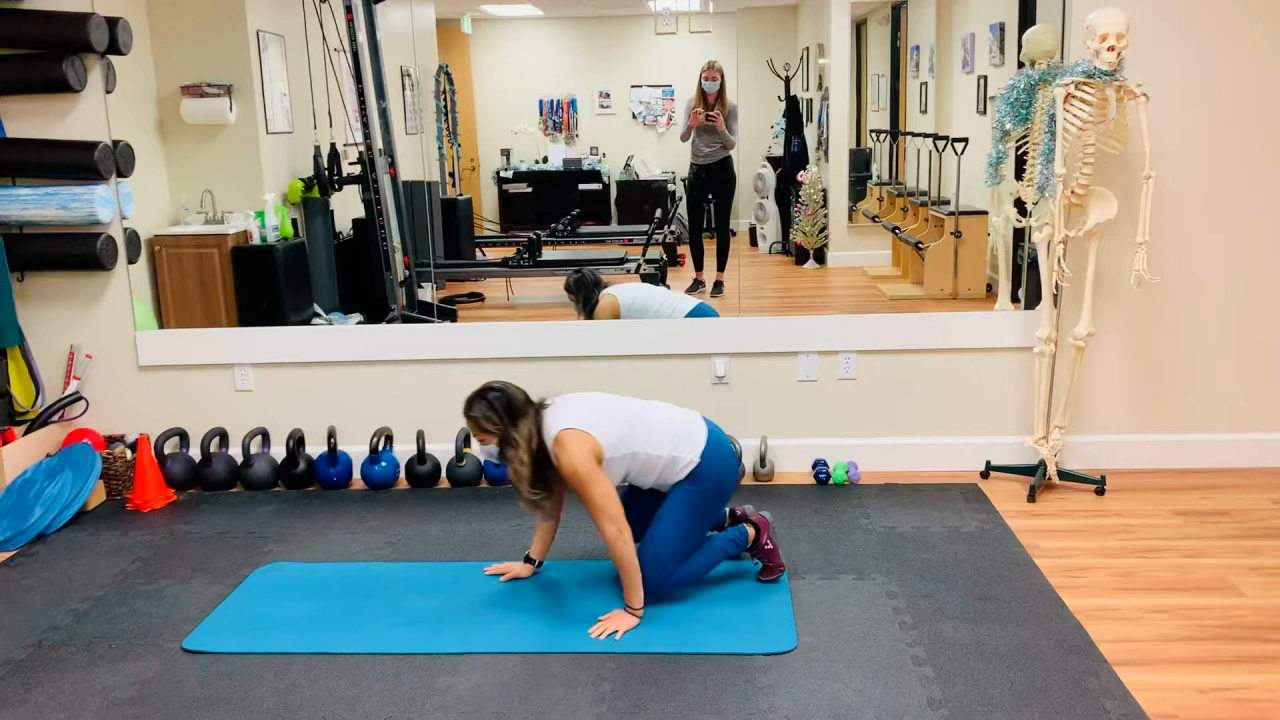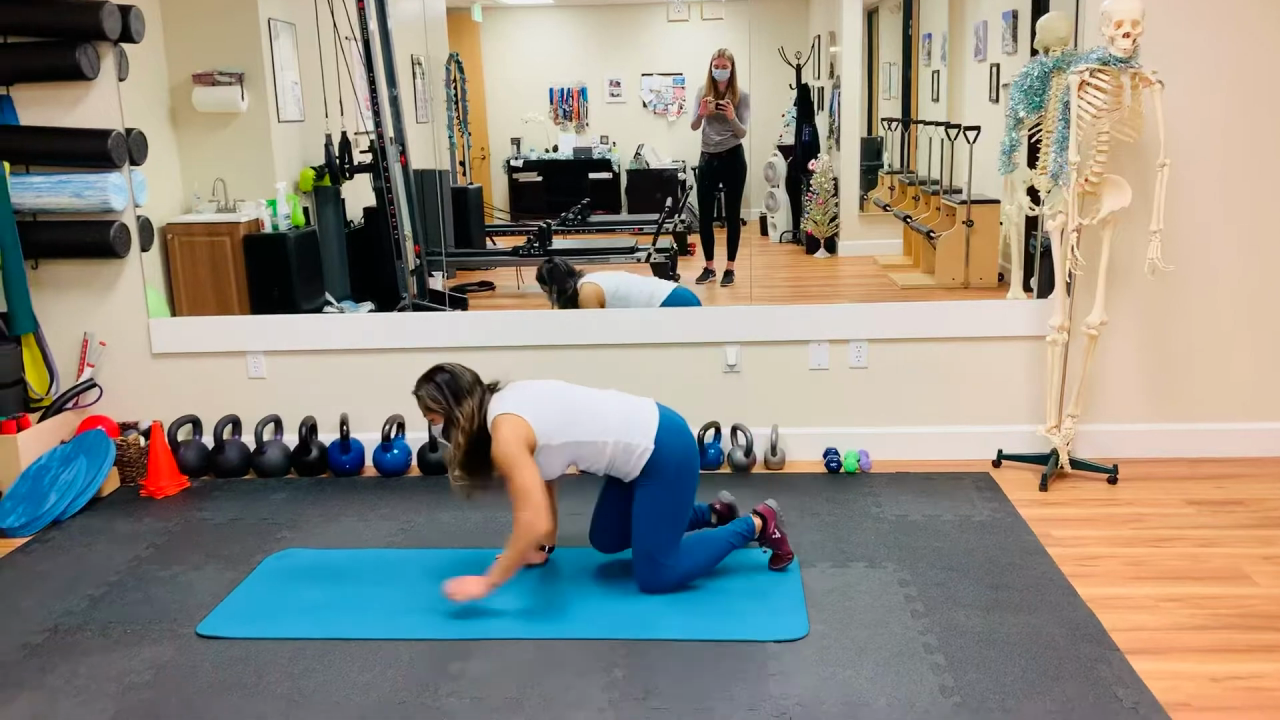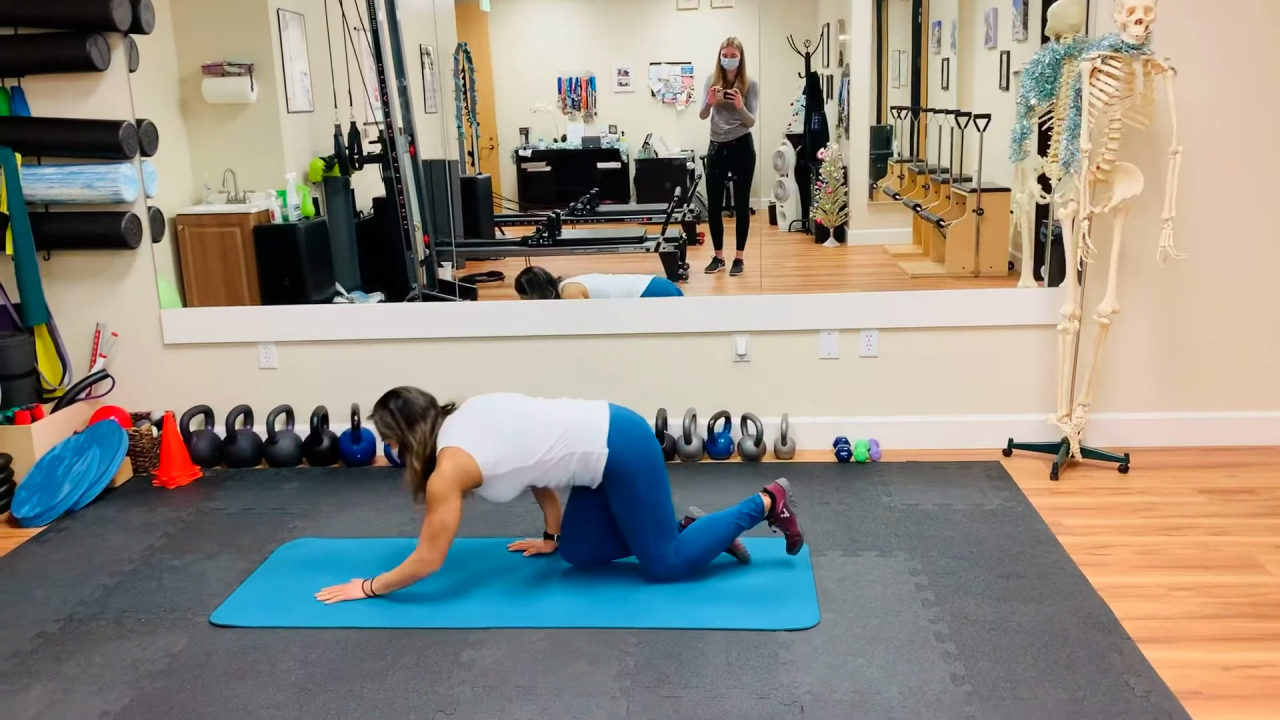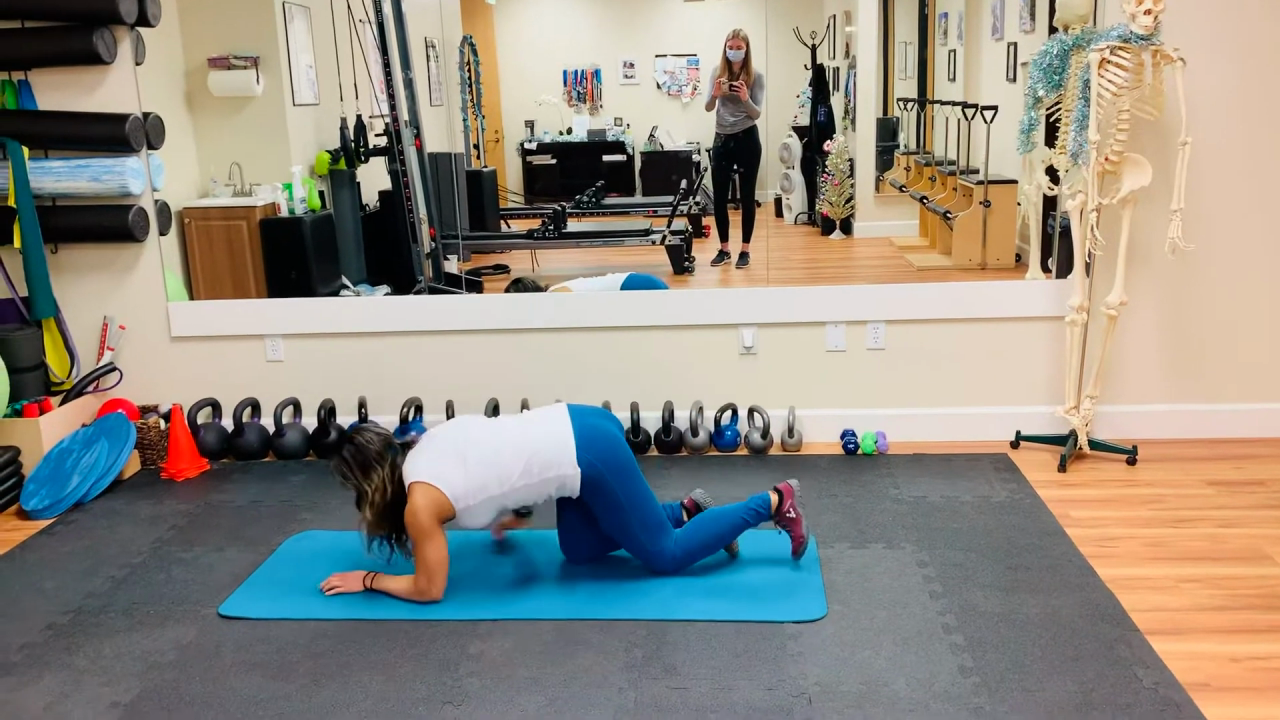
dt=0.4s
person 1, frame 1
left shoulder: (569, 447)
right shoulder: (546, 420)
left elbow: (615, 529)
right elbow: (553, 498)
left wrist: (632, 609)
right wrist: (531, 561)
left hip: (707, 463)
right hip: (683, 448)
left knee: (655, 577)
right knee: (635, 534)
left ankle: (749, 534)
right ankle: (728, 518)
person 1, frame 2
left shoulder: (504, 434)
right shoulder: (508, 404)
left elbow: (535, 527)
right elbow: (545, 475)
left wrist: (488, 582)
right wrist: (546, 550)
left hip: (665, 452)
right hip: (650, 435)
left knee: (658, 577)
right knee: (606, 540)
left ankle: (757, 524)
right ankle: (713, 513)
person 1, frame 3
left shoulder: (450, 467)
right shoulder: (467, 414)
left elbow: (428, 559)
left wrist: (366, 586)
right wrist: (552, 537)
left hip: (623, 450)
right hip: (608, 428)
left knee: (665, 563)
right knee: (578, 552)
left ankle: (767, 503)
right ankle: (681, 523)
person 1, frame 4
left shoulder: (421, 501)
right shoulder: (430, 439)
left elbow: (430, 589)
left wrist: (367, 579)
right wrist: (519, 508)
left hip: (590, 453)
right hip: (578, 423)
left knee: (663, 554)
right knee: (580, 551)
left ankle: (775, 501)
right ankle: (687, 509)
person 2, frame 1
left shoulder: (730, 107)
right shoulder: (693, 104)
left elbow: (732, 145)
right elbow: (683, 138)
left wrist: (722, 129)
right wrist: (691, 125)
left hip: (722, 170)
right hip: (697, 170)
left knee: (721, 226)
right knee: (694, 226)
left ankle: (719, 279)
right ankle: (699, 278)
person 2, frame 2
left shoulder: (741, 95)
right shoulder: (703, 92)
left elbow: (743, 133)
right elbow: (694, 127)
left wrist: (732, 117)
right wrist: (701, 114)
left hip: (732, 158)
right hip: (708, 158)
left knee: (732, 215)
right knee: (705, 215)
left ankle: (729, 268)
right ankle: (709, 267)
person 2, frame 3
left shoulder: (750, 84)
right shoulder: (712, 80)
left elbow: (752, 122)
right elbow: (702, 115)
left wrist: (740, 106)
right wrist: (709, 102)
left hip: (741, 147)
right hip: (717, 147)
left knee: (741, 204)
right knee: (714, 204)
left ankle: (739, 257)
right ankle: (718, 256)
person 2, frame 4
left shoulder: (756, 76)
right shoulder: (717, 72)
left elbow: (757, 114)
right elbow: (708, 108)
left wrist: (745, 98)
right wrist: (715, 94)
left hip: (747, 139)
right hip: (722, 139)
left knee: (747, 197)
right knee: (719, 197)
left ankle: (745, 250)
right ankle: (724, 249)
